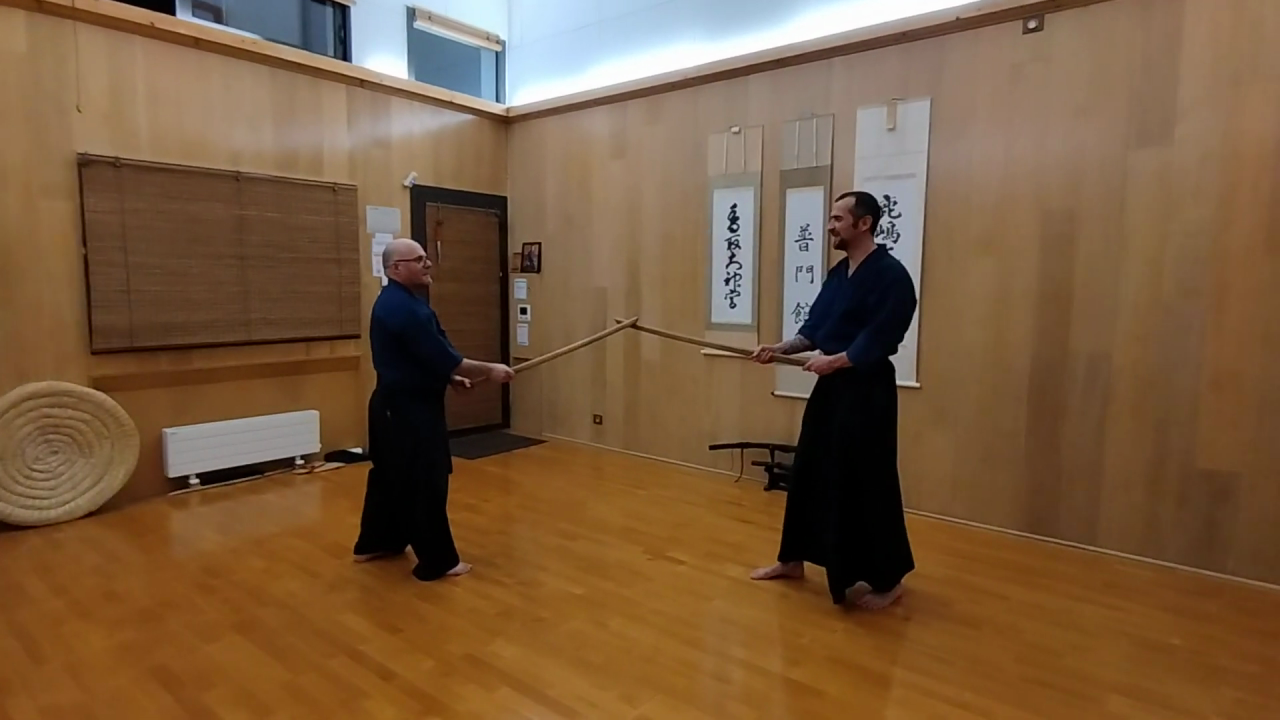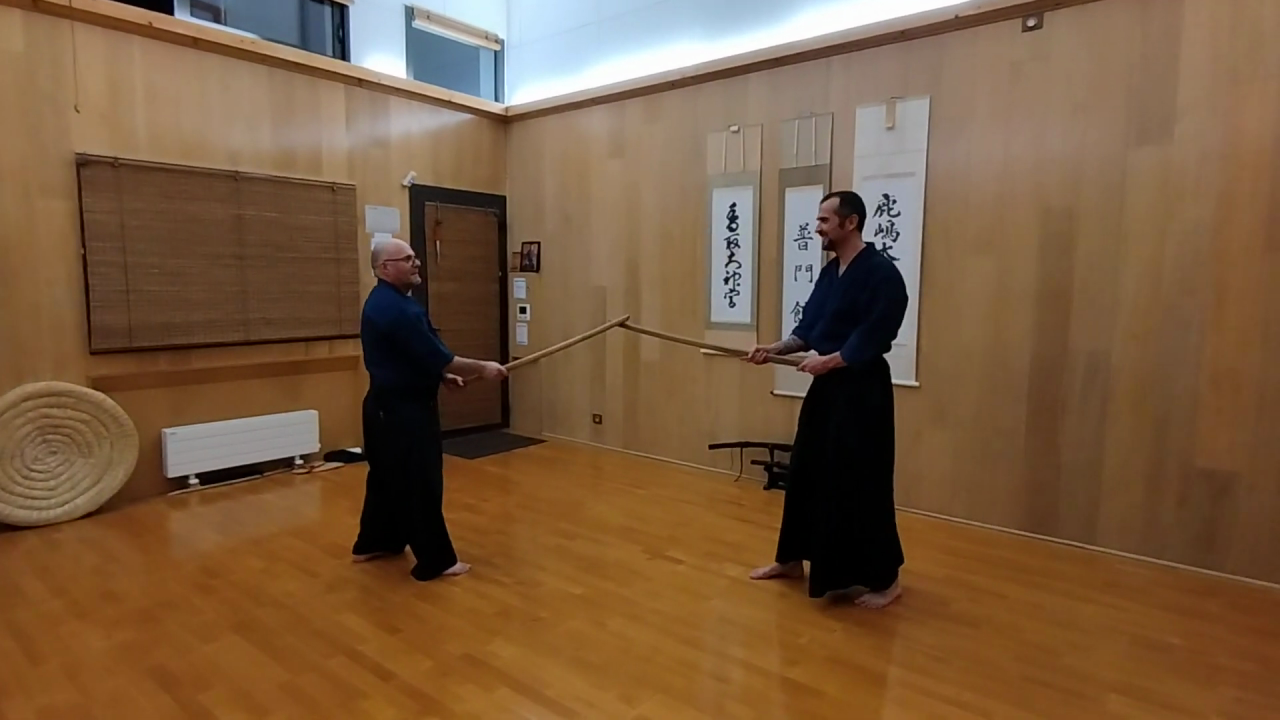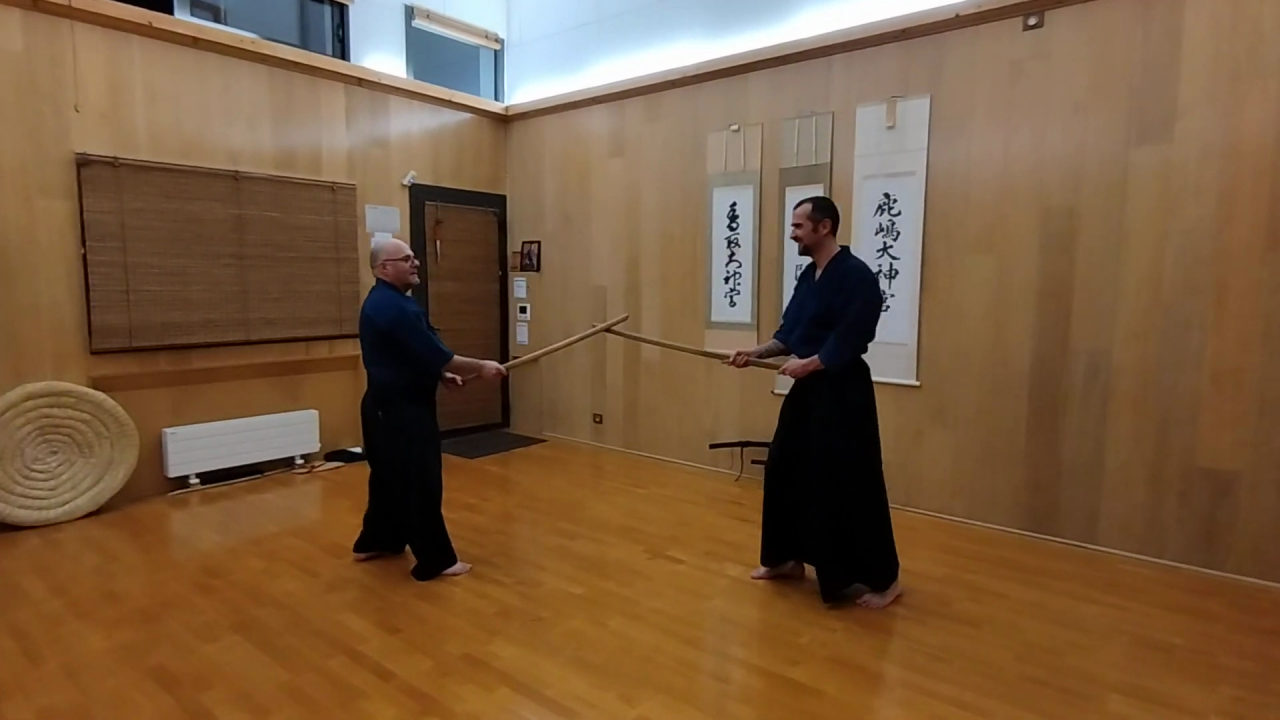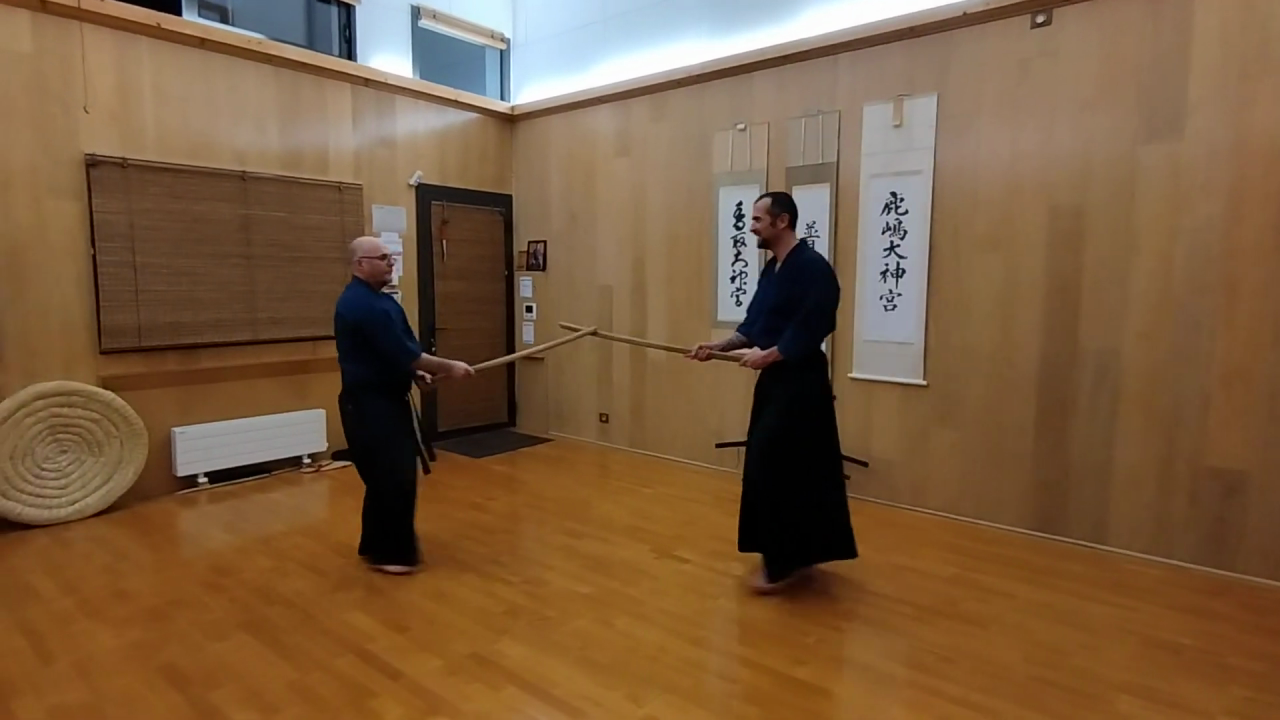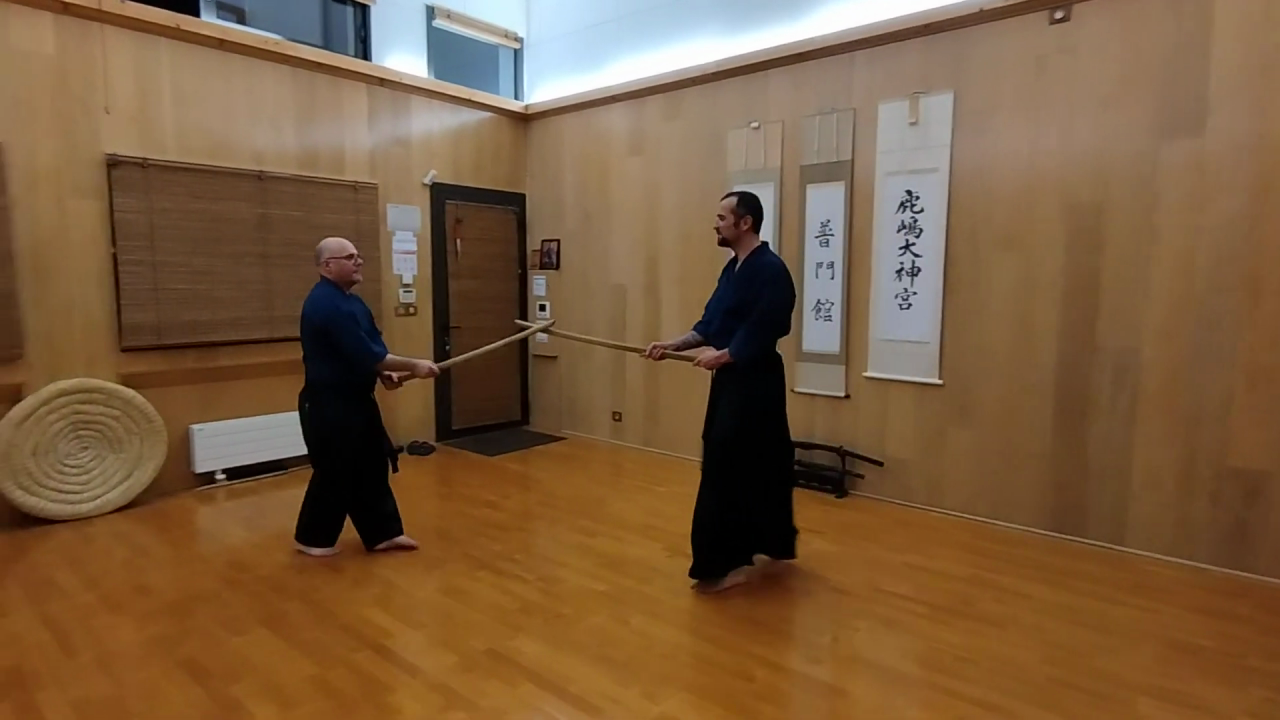
dt=0.4s
person 1, frame 1
left shoulder: (890, 275)
right shoulder: (838, 273)
left elbow: (882, 339)
right elbow: (815, 328)
left wrist: (835, 359)
right wrist: (780, 348)
left hip: (867, 390)
right hip: (831, 387)
left knee: (868, 483)
right knee: (808, 472)
left ankle: (887, 579)
right ankle: (793, 559)
person 1, frame 2
left shoulder: (881, 273)
right shoulder: (830, 272)
left elbow: (875, 338)
right elbow: (809, 328)
left wrist: (830, 360)
right wrist: (775, 349)
left hip: (862, 389)
right hip: (827, 386)
left knee: (861, 483)
right knee: (806, 472)
left ankle: (884, 578)
right ankle: (792, 558)
person 1, frame 3
left shoulder: (856, 276)
right shoulder: (808, 276)
left elbow: (852, 340)
right elbow: (791, 332)
left wrist: (808, 364)
right wrist: (757, 352)
left hip: (843, 391)
right hip: (807, 389)
left knee: (851, 485)
right knee: (784, 470)
left ankle: (882, 578)
right ankle: (785, 557)
person 1, frame 4
left shoulder: (813, 267)
right shoulder: (771, 269)
left elbow: (811, 330)
right elbow: (754, 325)
left wrist: (767, 355)
right wrist: (718, 346)
left hip: (802, 380)
right hip: (774, 378)
left knee: (776, 467)
right knee: (768, 465)
left ankle: (784, 563)
right ankle: (789, 557)
person 1, frame 5
left shoulder: (769, 270)
right shoulder: (734, 269)
left elbow: (765, 333)
right elbow: (712, 323)
left wrist: (722, 356)
right wrist: (674, 345)
left hip: (755, 382)
right hip: (732, 380)
left knee: (727, 472)
right knee: (754, 466)
left ankle: (724, 566)
right ankle: (774, 544)
person 2, frame 1
left shoulder: (393, 302)
right shoulder: (406, 308)
right elbow: (442, 357)
left wrist: (449, 377)
right wrist: (489, 370)
left hip: (395, 404)
right hip: (409, 410)
left knee: (391, 475)
right knee: (426, 483)
left ankle: (375, 542)
right ankle: (437, 560)
person 2, frame 2
left shoulder: (384, 302)
right shoulder: (395, 308)
right elbow: (433, 355)
left wrist: (442, 375)
right wrist: (481, 368)
left hip: (390, 404)
right hip: (403, 409)
left knee: (389, 476)
right knee: (421, 483)
left ankle: (373, 543)
right ankle: (435, 560)
person 2, frame 3
left shoulder: (383, 301)
right shoulder: (394, 307)
right elbow: (433, 353)
left wrist: (441, 374)
right wrist: (479, 367)
left hip: (388, 404)
right hip: (400, 408)
left knee: (391, 477)
right knee: (420, 483)
left ankle: (375, 541)
right ankle: (435, 560)
person 2, frame 4
left shoulder: (379, 300)
right shoulder: (361, 304)
left elbow: (395, 351)
right elbow: (401, 352)
left wrist: (416, 372)
right wrist: (448, 367)
left hip: (386, 399)
right hip: (369, 403)
left knee: (386, 474)
right knee: (394, 476)
left ankle: (378, 543)
right ankle: (389, 552)
person 2, frame 5
left shoulder: (349, 300)
right shoulder: (326, 305)
left elbow: (362, 351)
right elbow: (364, 354)
left wrist: (384, 373)
right wrist: (413, 366)
left hip: (355, 398)
right hip: (329, 403)
left knee: (372, 464)
right knee: (333, 473)
left ankle: (383, 532)
right ankle: (311, 537)
